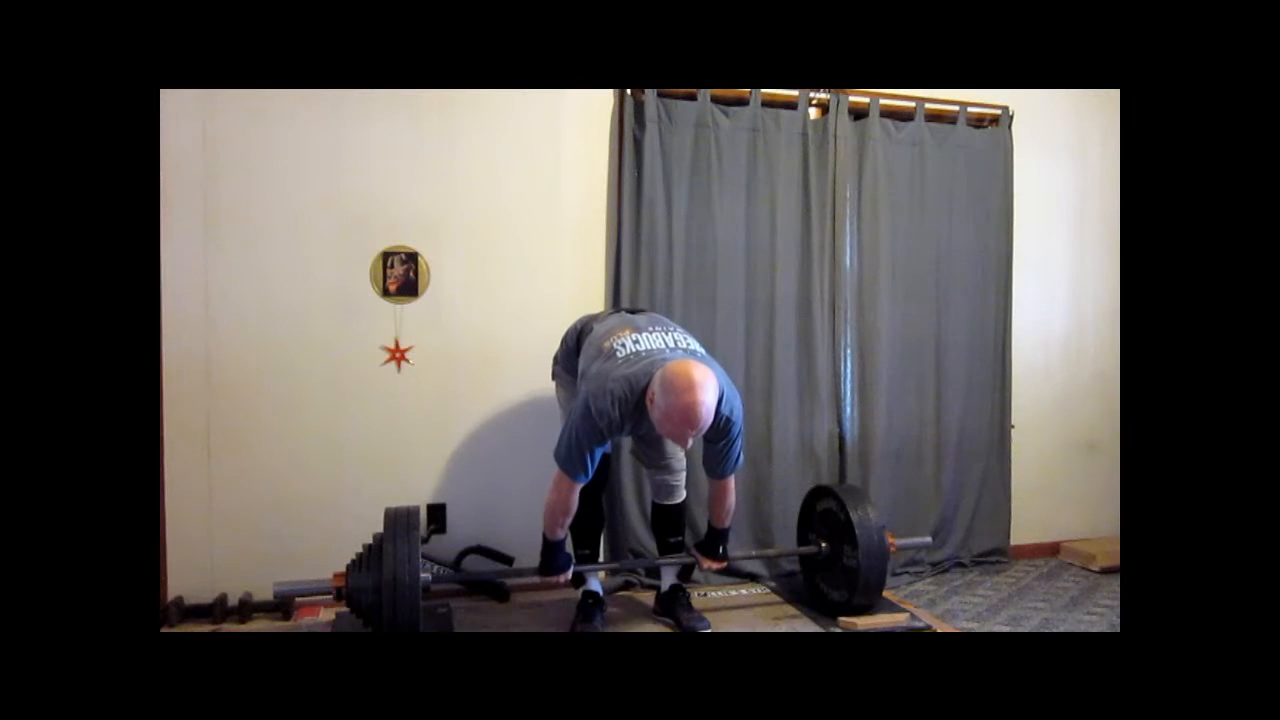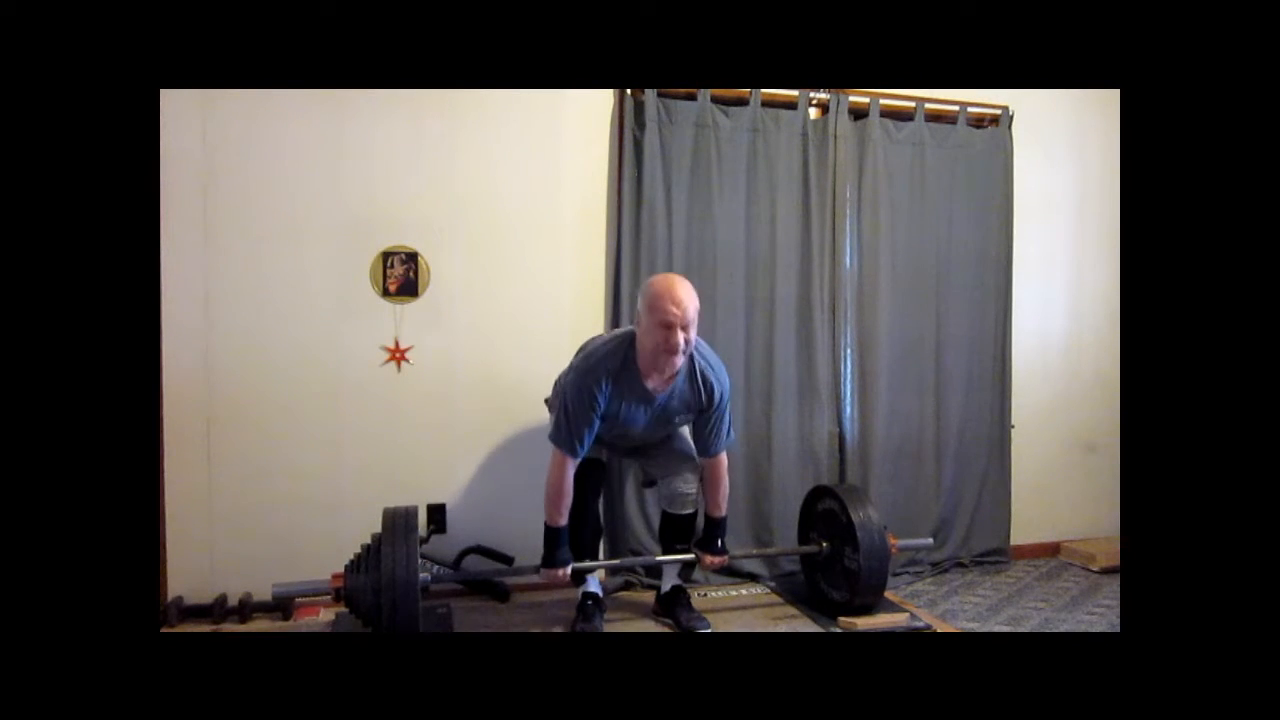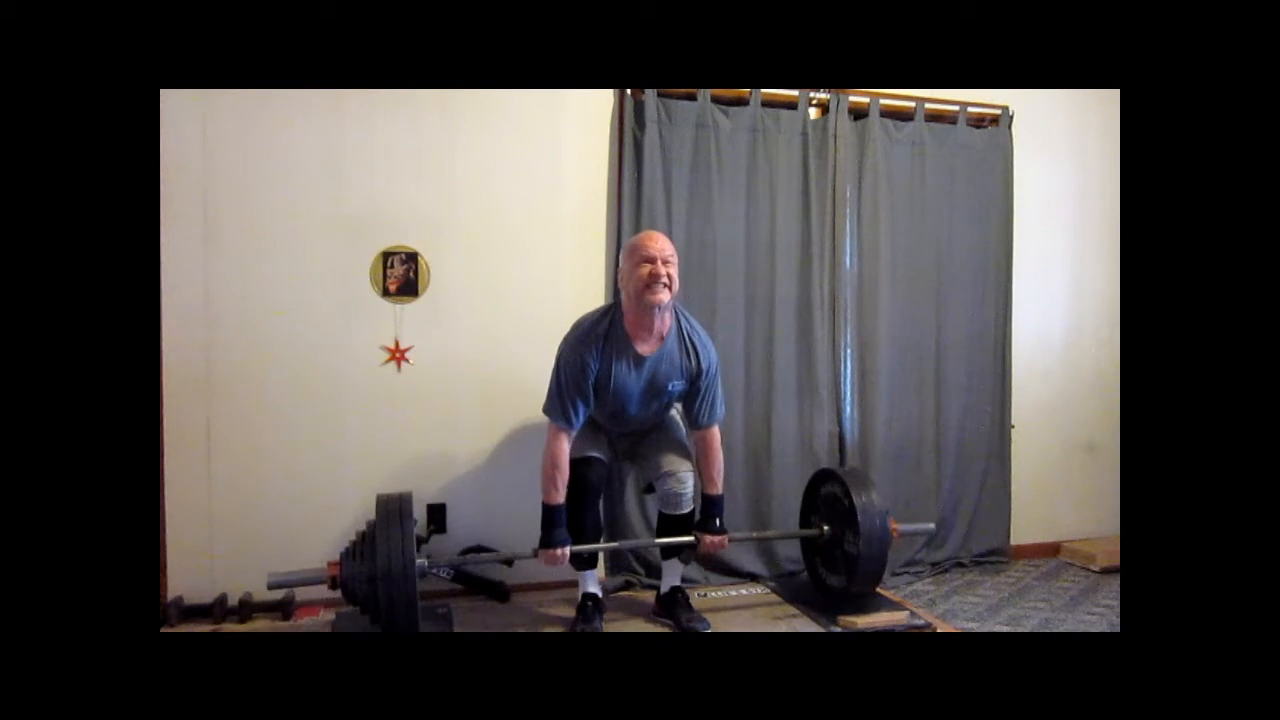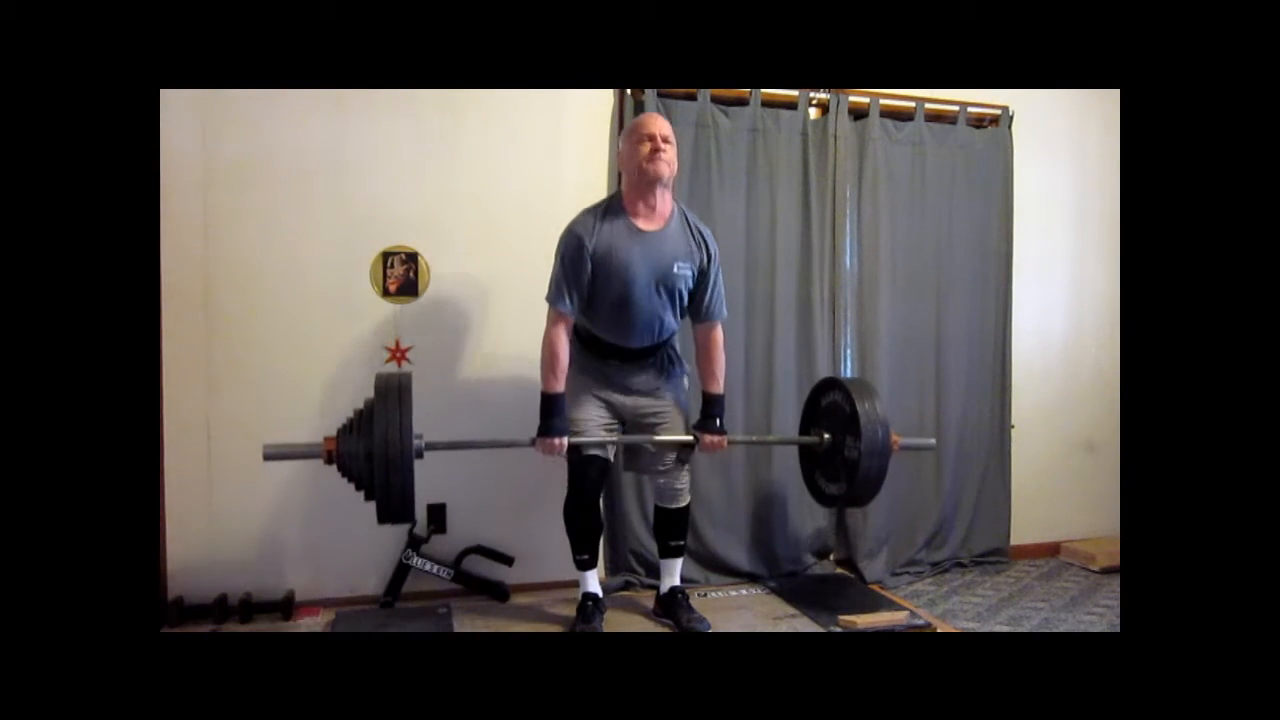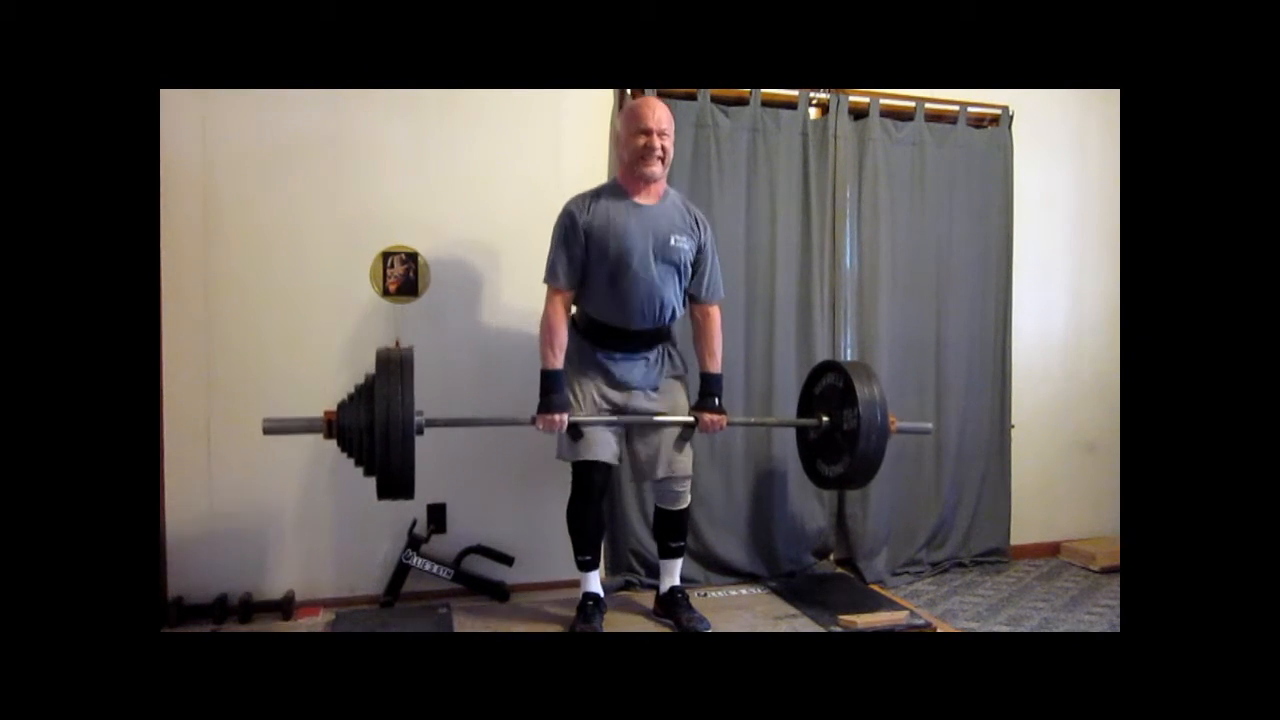
dt=1s
person 1, frame 1
left shoulder: (724, 403)
right shoulder: (604, 400)
left elbow: (722, 481)
right elbow: (567, 485)
left wrist: (715, 543)
right wrist: (553, 554)
left knee: (670, 476)
right knee: (590, 479)
left ankle: (671, 590)
right ankle: (590, 591)
person 1, frame 2
left shoulder: (710, 374)
right shoulder: (594, 366)
left elbow: (714, 459)
right elbow: (564, 462)
left wrist: (714, 536)
right wrist: (555, 547)
left hip: (659, 433)
right hip: (594, 431)
left knee: (685, 481)
right knee: (583, 486)
left ankle: (671, 591)
right ankle: (590, 594)
person 1, frame 3
left shoulder: (696, 344)
right shoulder: (587, 340)
left elbow: (707, 433)
right elbow: (560, 435)
left wrist: (713, 515)
right wrist: (553, 525)
left hip: (655, 422)
right hip: (593, 426)
left knee: (680, 482)
right knee: (585, 482)
left ankle: (670, 593)
right ankle: (590, 597)
person 1, frame 4
left shoulder: (698, 239)
right shoulder: (588, 232)
left elbow: (709, 330)
right elbow: (558, 326)
left wrist: (713, 413)
right wrist: (552, 415)
left hip: (659, 371)
right hip: (592, 372)
left knee: (675, 481)
right knee: (585, 481)
left ankle: (670, 592)
right ankle: (590, 596)
person 1, frame 5
left shoulder: (691, 221)
right shoulder: (583, 213)
left elbow: (706, 310)
right elbow: (558, 303)
left wrist: (712, 391)
right wrist: (552, 389)
left hip: (659, 365)
right hip: (593, 364)
left knee: (675, 482)
right knee: (590, 481)
left ankle: (670, 591)
right ankle: (591, 595)
